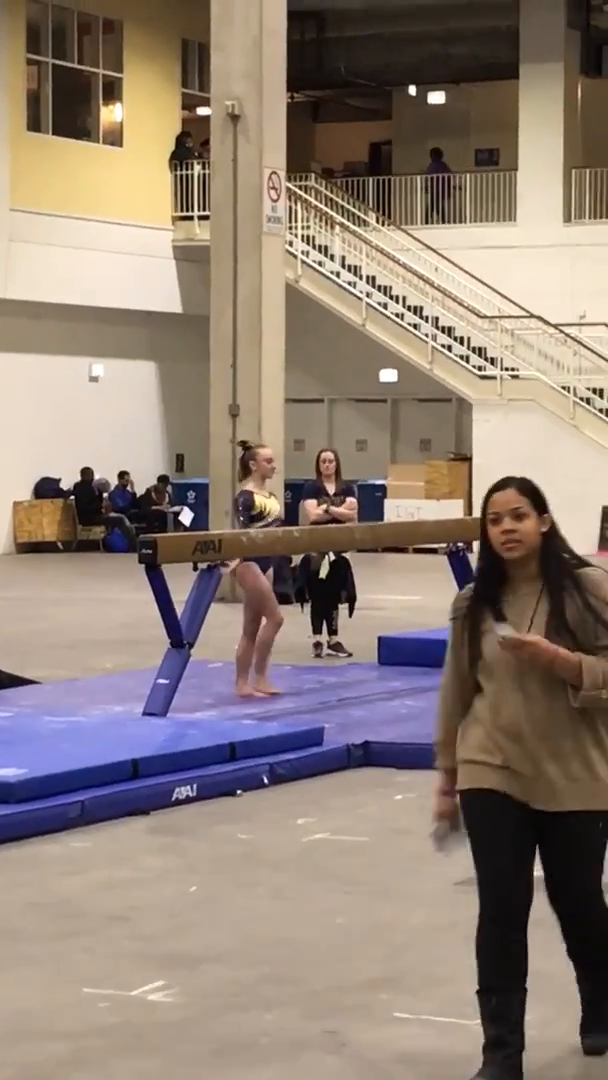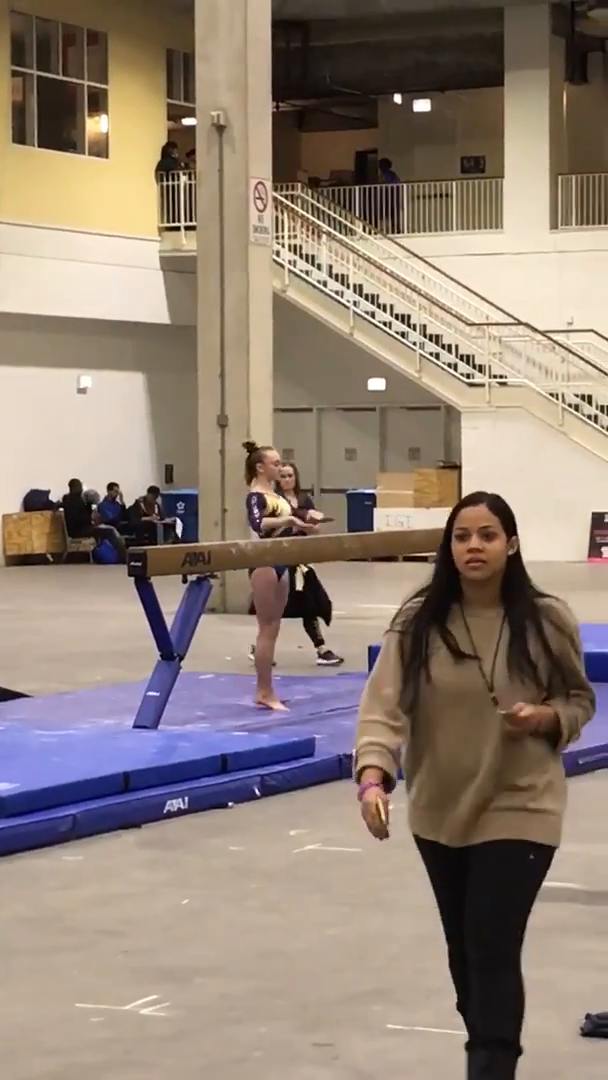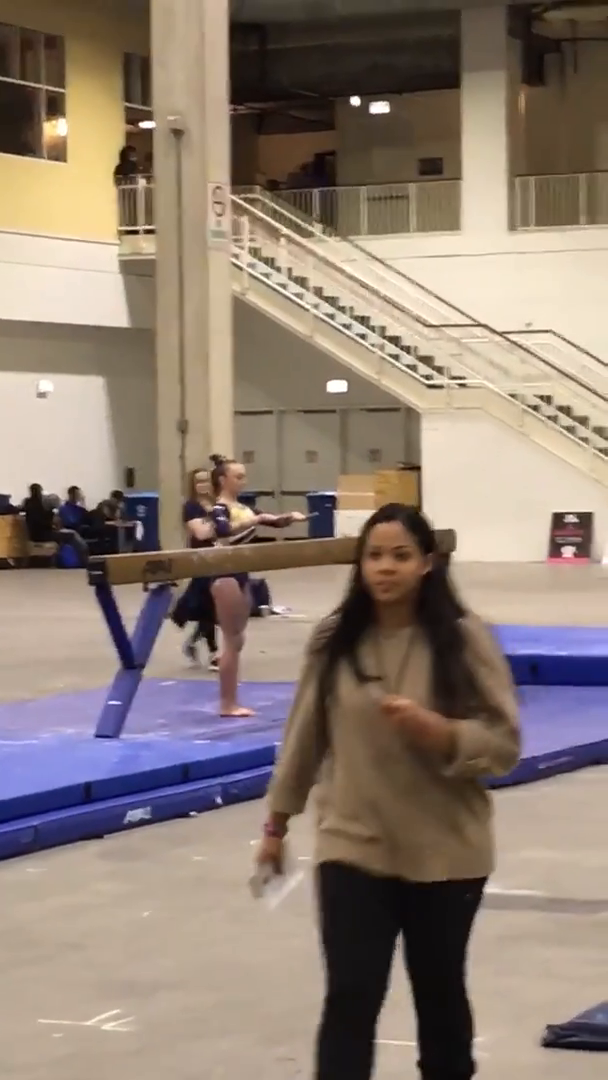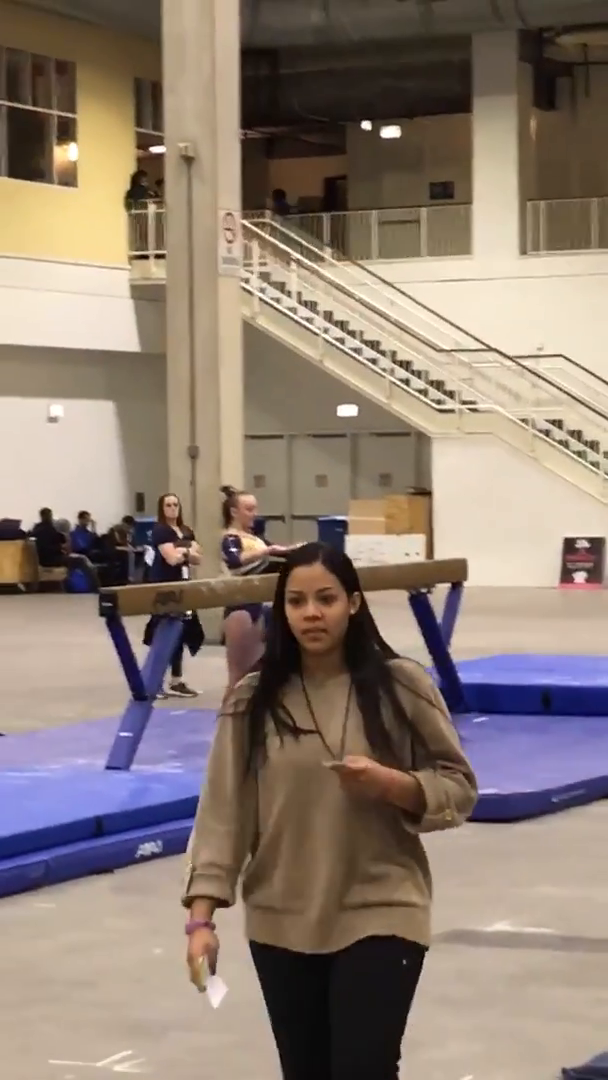
dt=0.5s
person 1, frame 1
right shoulder: (474, 603)
right elbow: (457, 693)
left wrist: (554, 657)
right wrist: (446, 780)
right hip: (492, 773)
right knee: (501, 907)
person 1, frame 2
left shoulder: (546, 618)
right shoulder: (417, 621)
left elbow: (580, 701)
right elbow: (384, 706)
left wrist: (544, 717)
right wrist: (373, 778)
left hip: (518, 814)
right hip: (438, 811)
left knee: (493, 949)
right knee: (462, 946)
person 1, frame 3
left shoulder: (465, 639)
right shoulder: (333, 640)
left elbow: (503, 743)
right elbow: (304, 735)
left wrist: (430, 727)
right wrist: (276, 823)
left hip: (446, 848)
right hip: (353, 842)
left knee: (438, 988)
right knee: (350, 998)
person 1, frame 4
left shoulder: (403, 686)
right shoulder: (252, 700)
left elbow: (458, 786)
right elbow: (221, 811)
left wrist: (394, 784)
right wrist: (201, 912)
left hip: (380, 914)
right hip: (281, 921)
